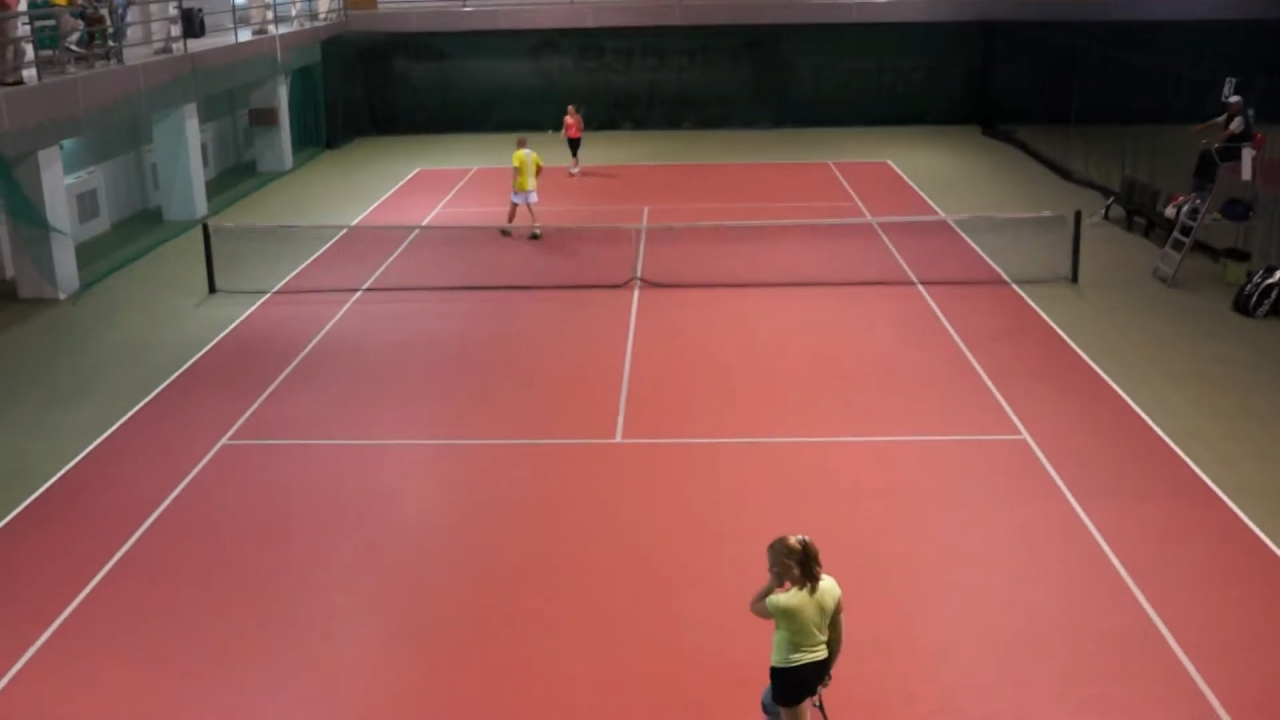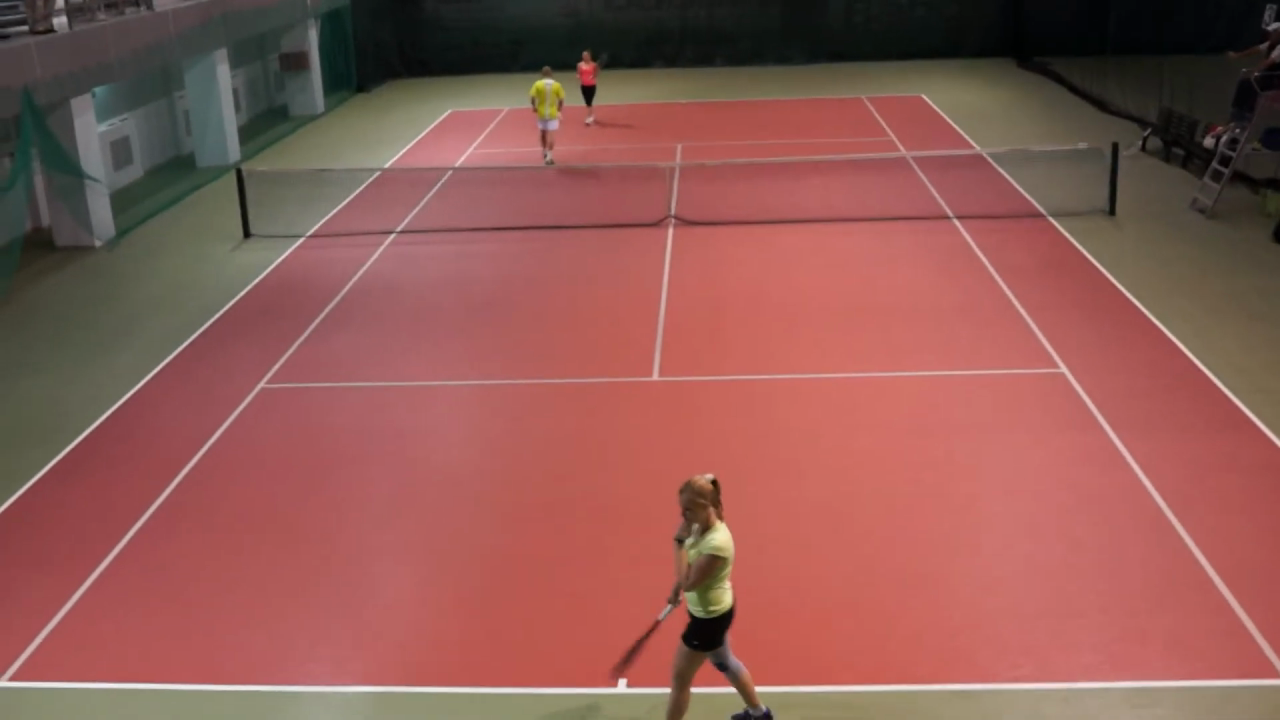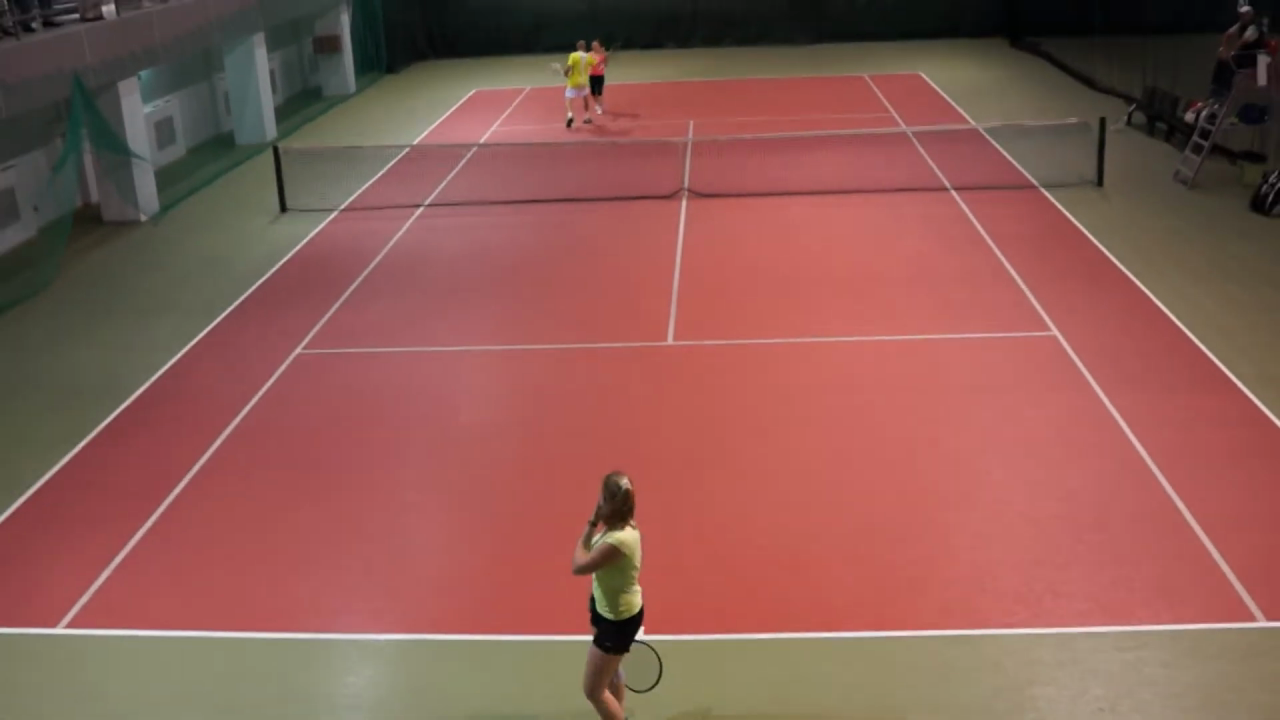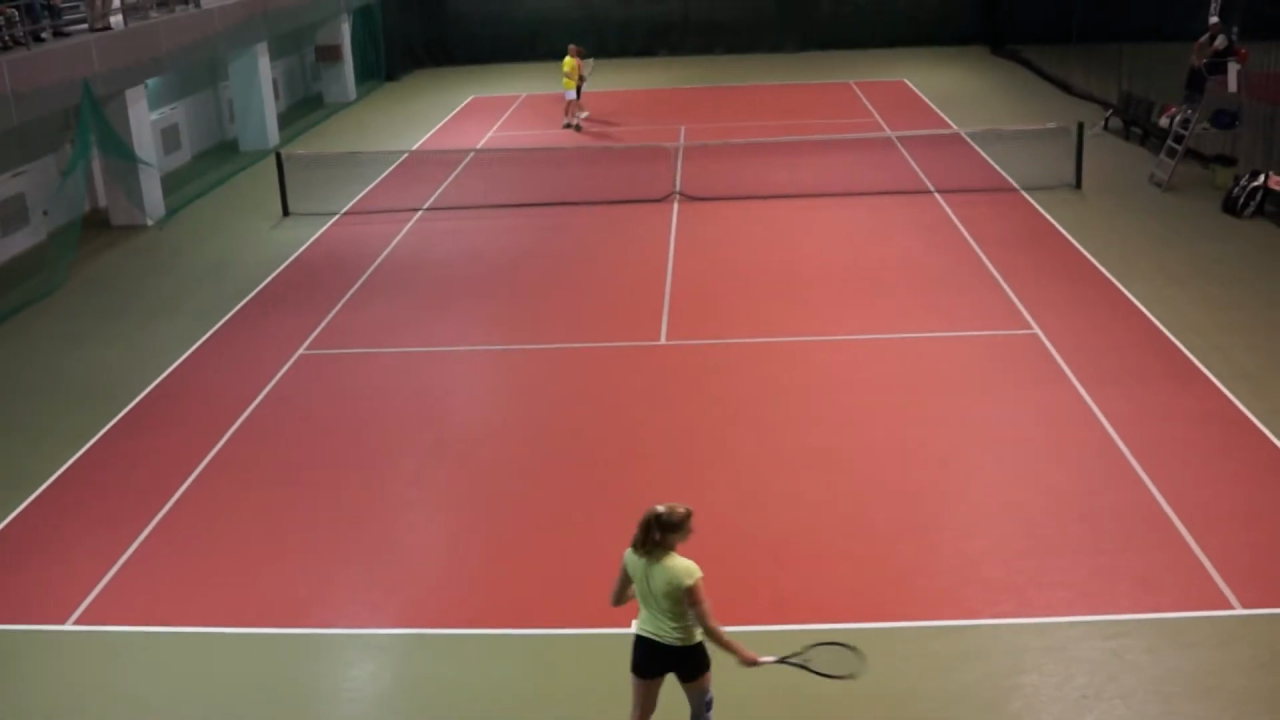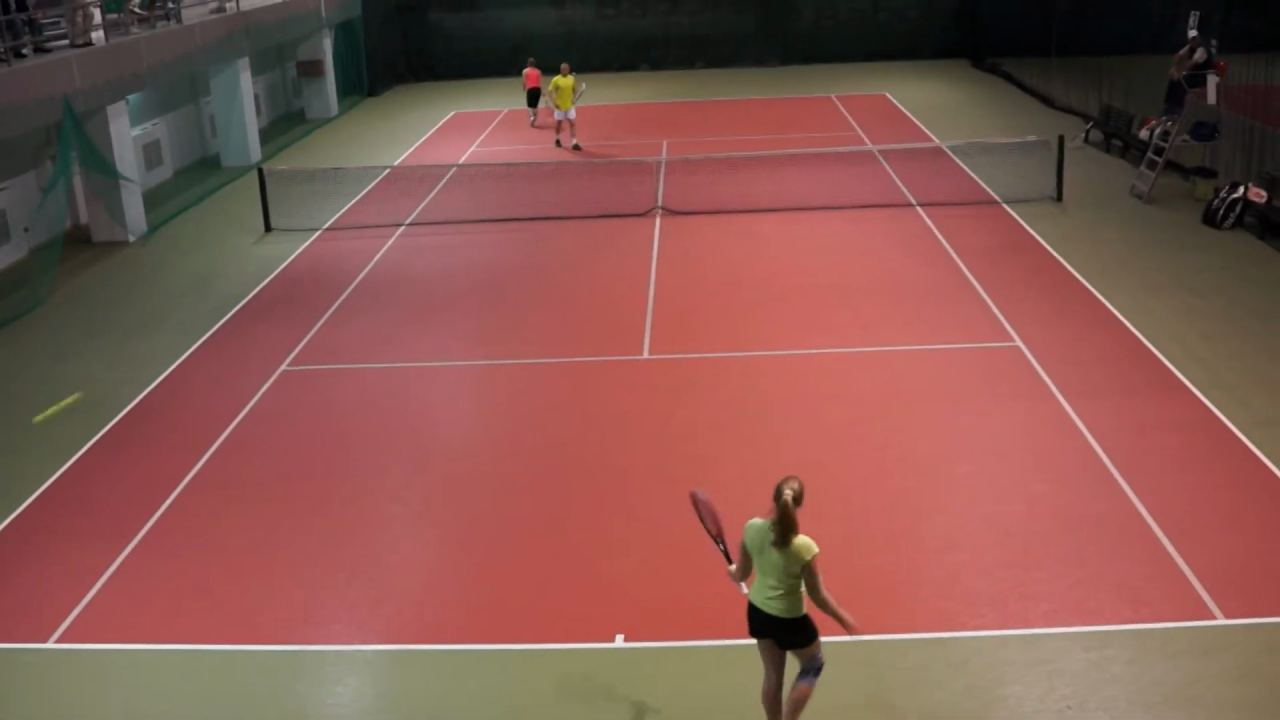
dt=1s
person 1, frame 1
left shoulder: (782, 602)
right shoulder: (830, 585)
left elbow: (754, 606)
right elbow: (836, 635)
left wrist: (773, 584)
right wrist: (827, 669)
left hip: (790, 671)
right hip: (818, 664)
right knee: (769, 704)
person 1, frame 2
left shoulder: (716, 543)
right shoulder: (701, 528)
left elbow: (687, 582)
left wrist: (680, 542)
right wrist: (676, 590)
left hip: (710, 618)
right hip: (711, 613)
left knee: (680, 678)
right knee: (724, 660)
person 1, frame 3
left shoulder: (618, 539)
right shoulder: (624, 526)
left elbow: (578, 566)
left wrist: (592, 523)
left hip: (619, 618)
right hip: (613, 608)
left knee: (593, 689)
right knee: (610, 670)
person 1, frame 4
left shoulder: (632, 556)
right shoulder: (686, 571)
left elbow: (616, 600)
right elbow: (708, 626)
right wrist: (739, 652)
left hip: (646, 643)
right hip: (685, 649)
person 1, frame 5
left shoulder: (752, 528)
right shoulder: (804, 547)
left elbow: (741, 573)
right elbow: (820, 598)
left wrist: (734, 573)
right wrist: (844, 619)
left hip: (758, 611)
right hip: (789, 619)
left knee: (773, 674)
right knee: (812, 669)
